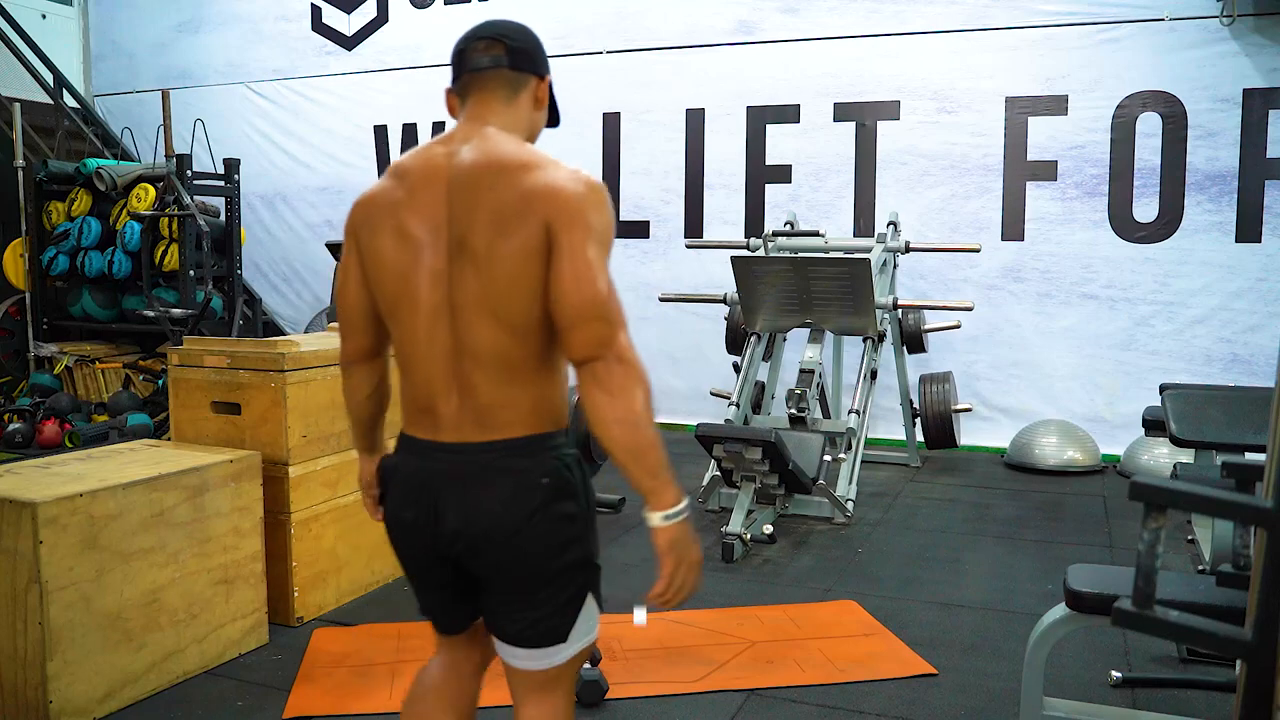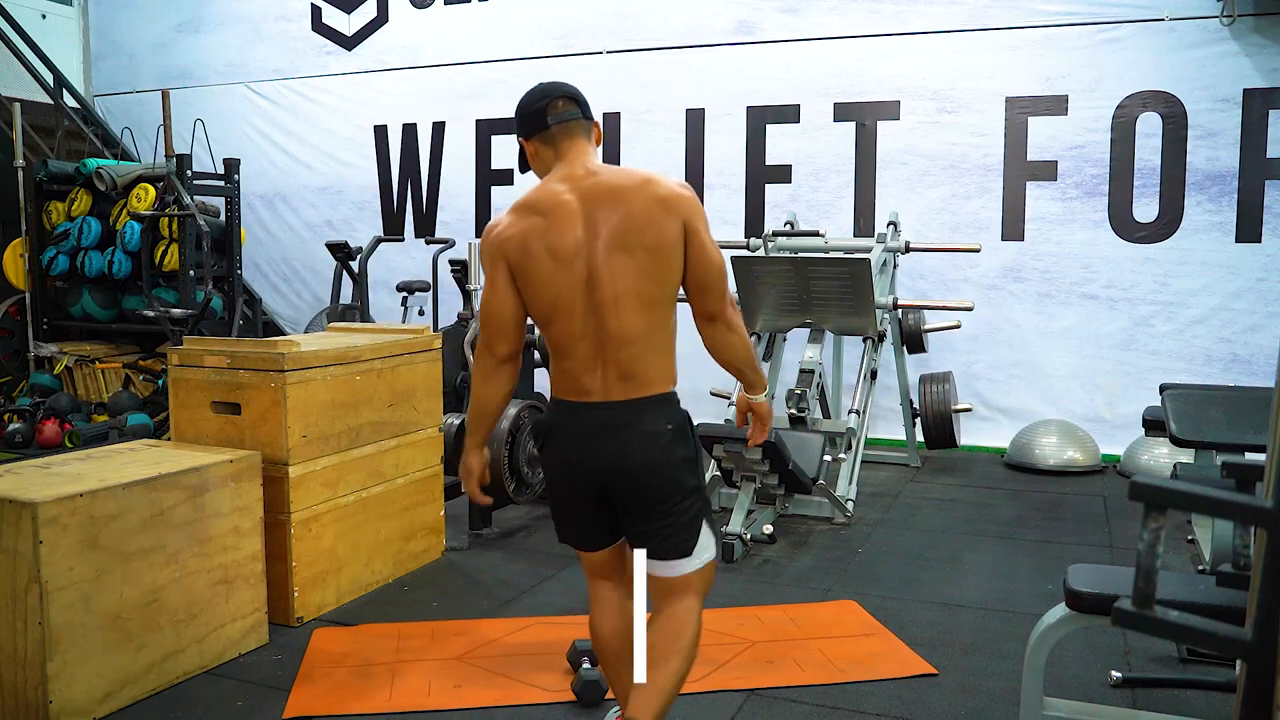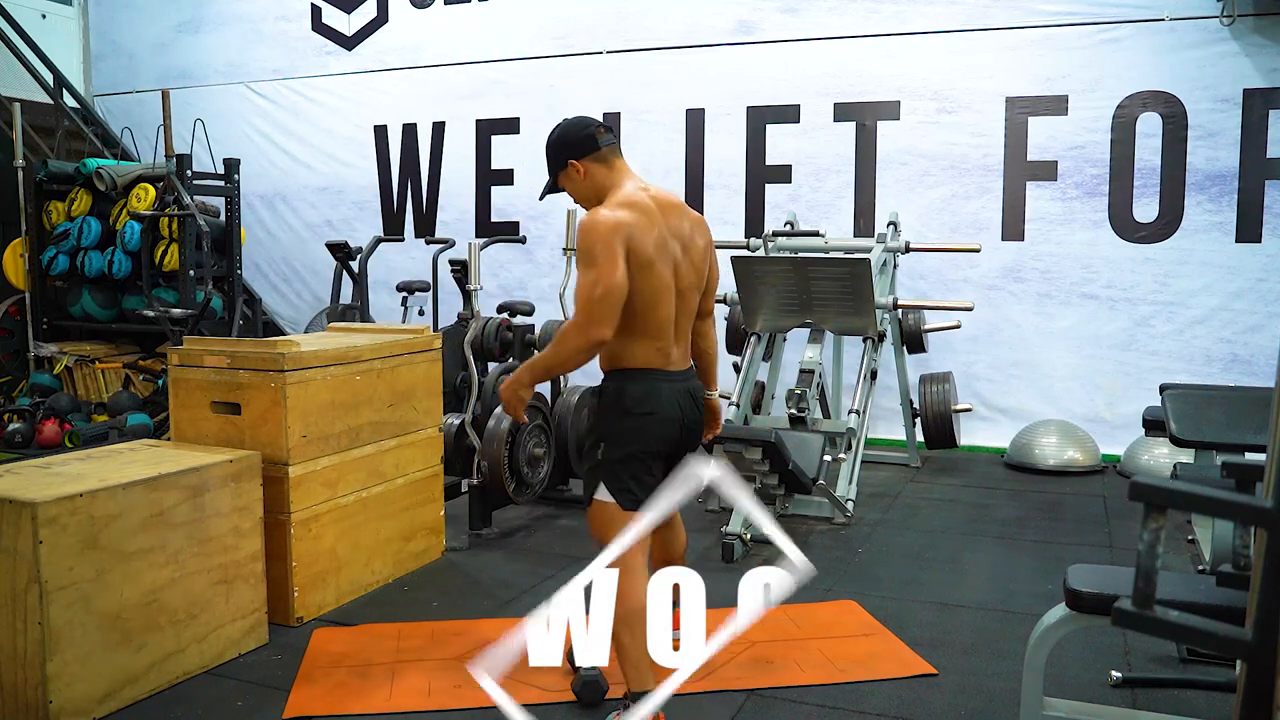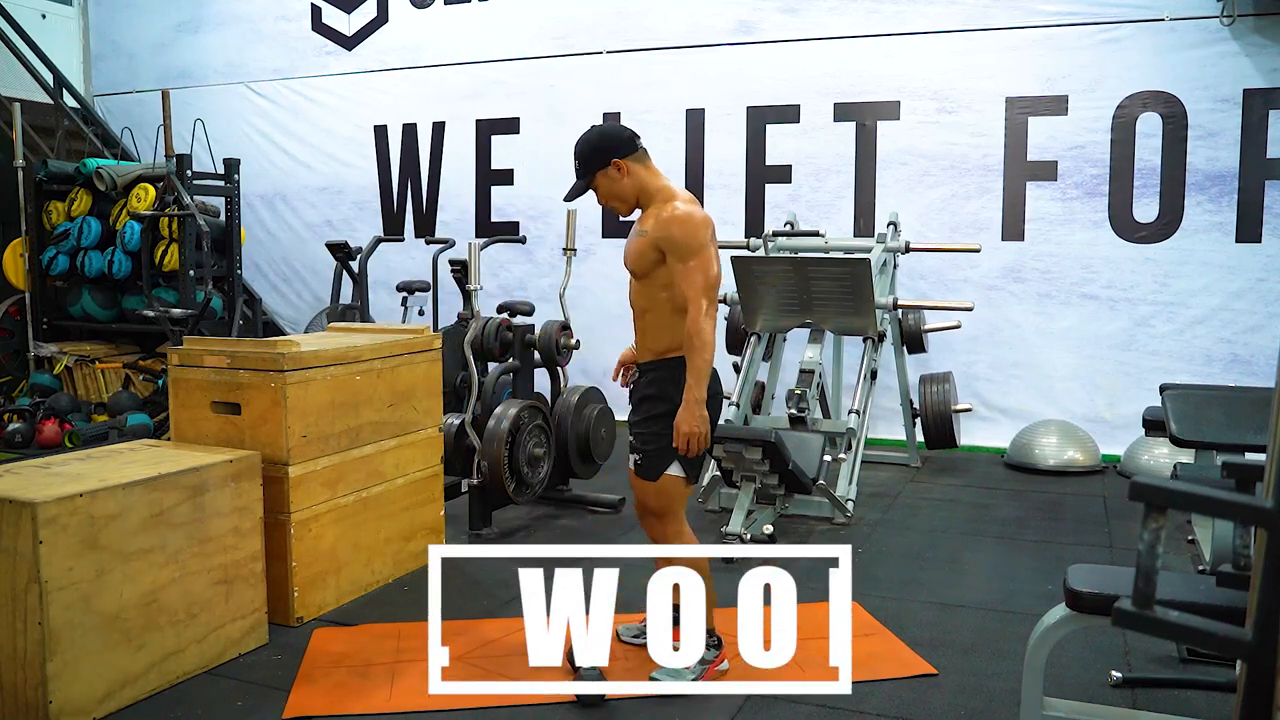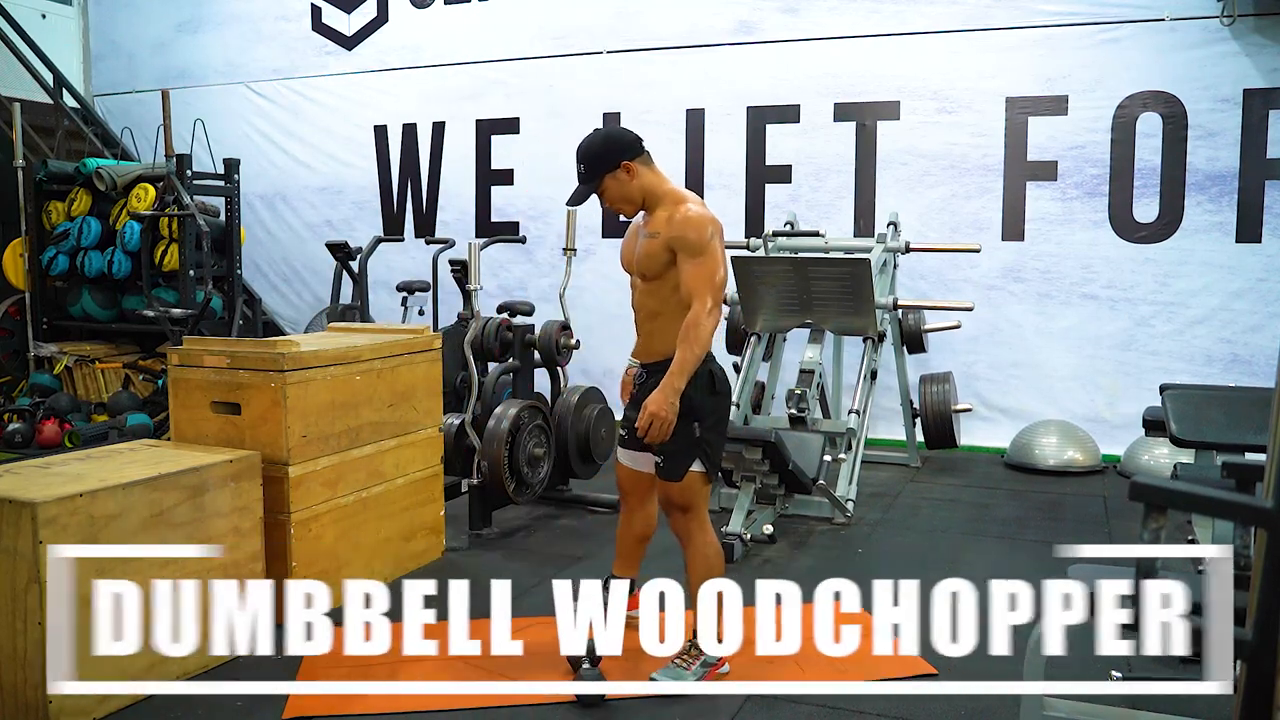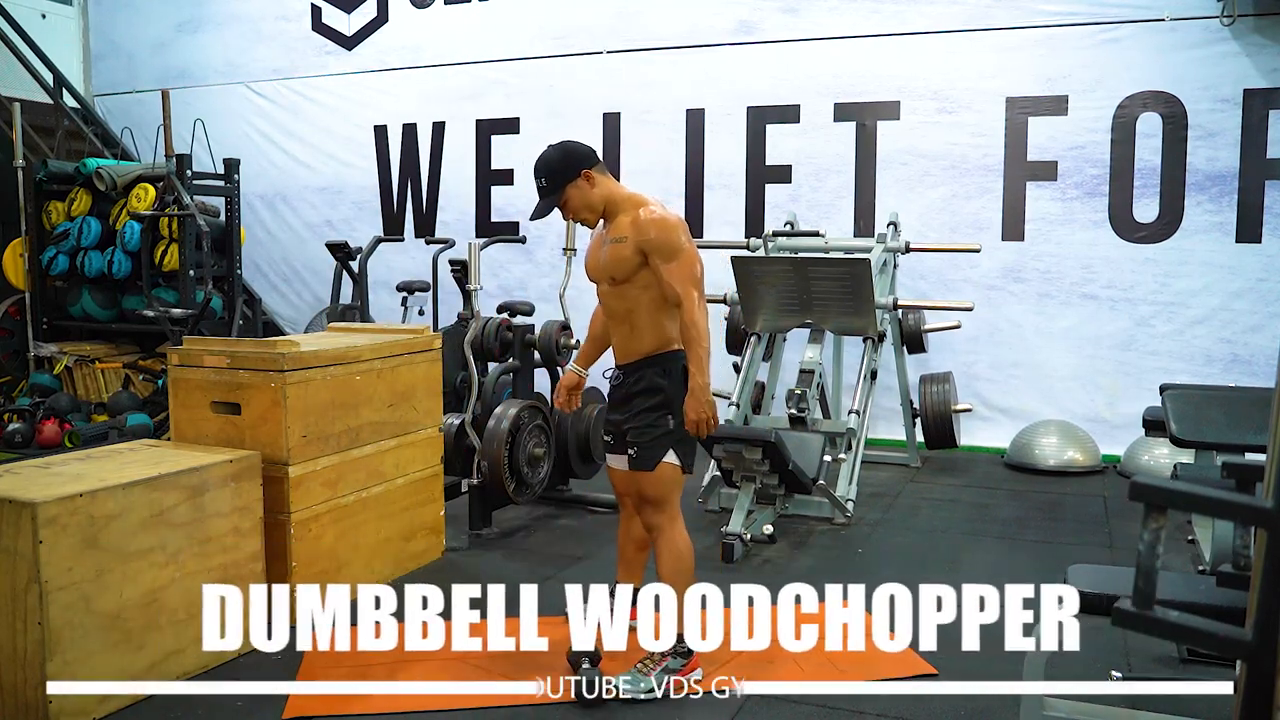
dt=0.5s
person 1, frame 1
left shoulder: (378, 201)
right shoulder: (563, 190)
left elbow: (359, 355)
right elbow: (603, 361)
left wrist: (368, 453)
right wrist: (667, 508)
left hip: (422, 483)
right hip: (527, 483)
left knee: (460, 649)
person 1, frame 2
left shoulder: (510, 229)
right shoulder: (670, 199)
left elbow: (498, 355)
right elbow: (718, 314)
left wrist: (475, 445)
right wrist: (756, 387)
left hip: (573, 433)
right hip: (654, 429)
left knee: (607, 582)
right knee: (682, 594)
person 1, frame 3
left shoulder: (606, 221)
right shoulder: (690, 219)
left elbow: (595, 328)
left wrist: (522, 379)
right wrist: (709, 392)
left hip: (634, 399)
right hip: (683, 393)
left knee: (623, 551)
right knee: (662, 514)
right ankle: (669, 621)
person 1, frame 4
left shoulder: (680, 217)
right shoulder: (651, 217)
left elbow: (700, 312)
left wrist: (693, 400)
left hip: (678, 385)
right hip: (654, 379)
left knee: (662, 515)
right knee: (656, 507)
left ankle: (708, 645)
right ankle: (677, 616)
person 1, frame 5
left shoulder: (691, 220)
right shoulder: (641, 223)
left elbow: (704, 309)
left wrist: (671, 389)
left hip: (686, 385)
right hip: (651, 378)
left knee: (685, 512)
right knee: (633, 492)
left ankle: (709, 647)
right ankle: (624, 593)
person 1, frame 6
left shoulder: (654, 223)
right shoulder: (602, 233)
left elbow: (691, 305)
left wrist: (699, 386)
right wrist: (579, 365)
left hip: (662, 381)
right hip: (624, 379)
left knee: (658, 510)
right knee: (628, 498)
left ankle: (679, 652)
right ankle: (627, 601)
